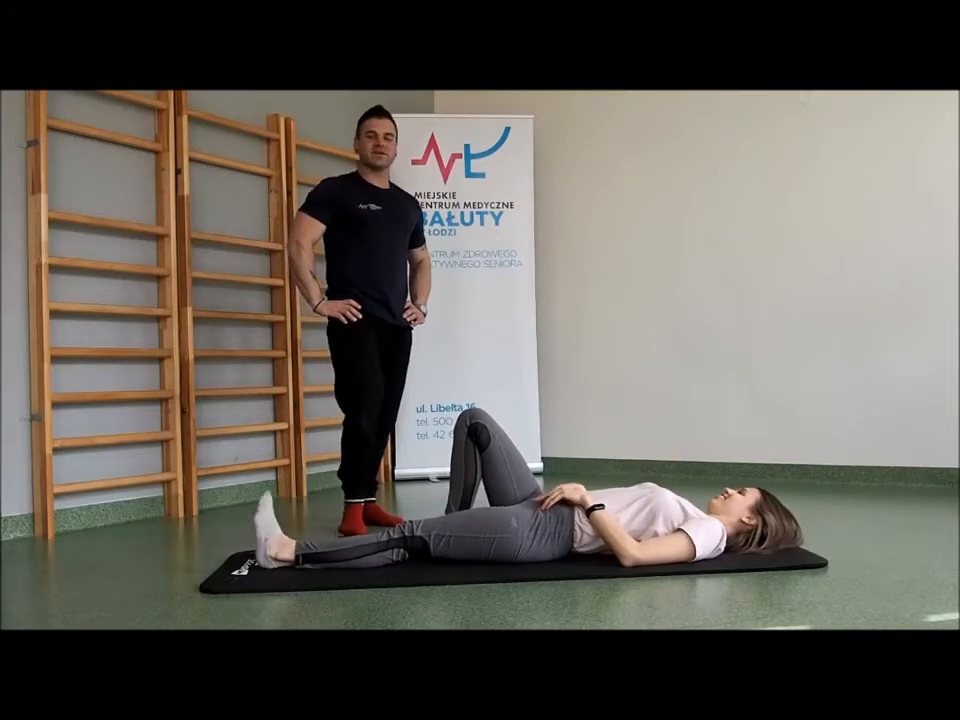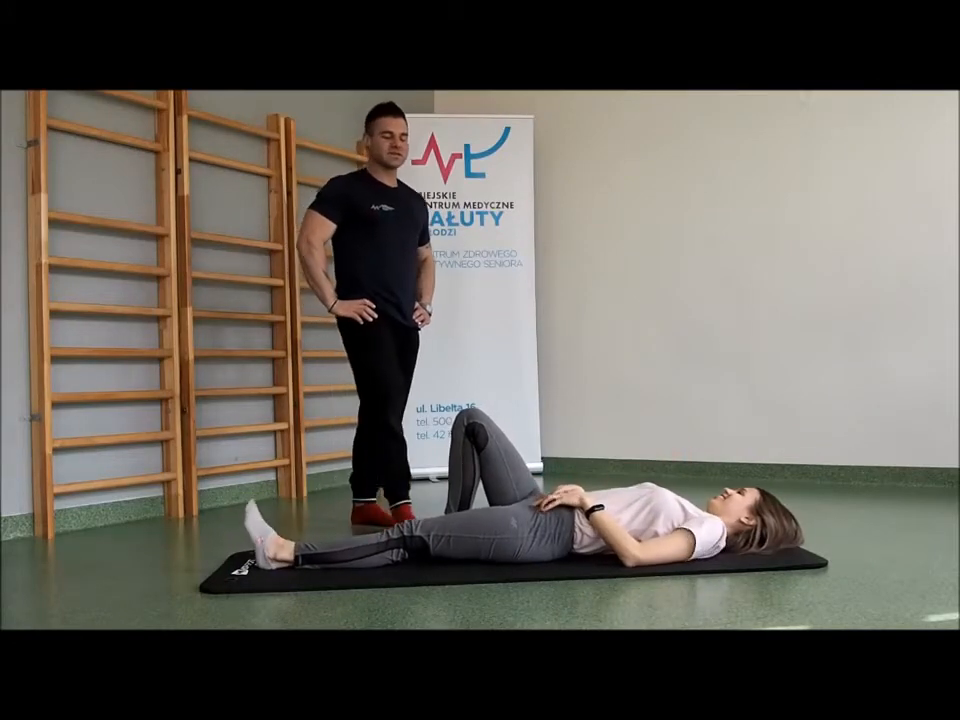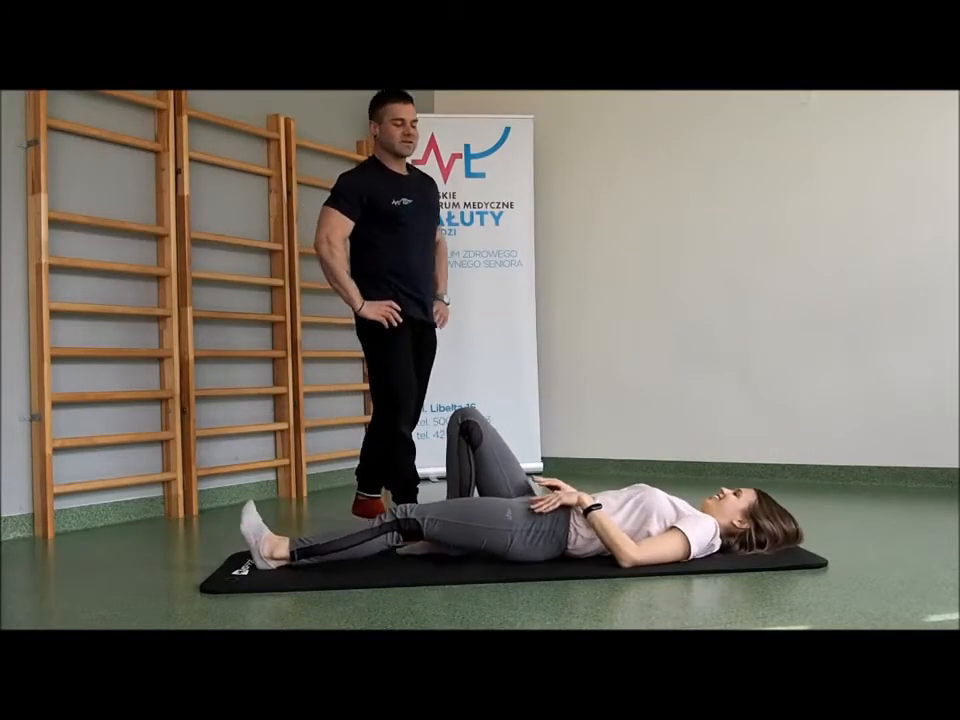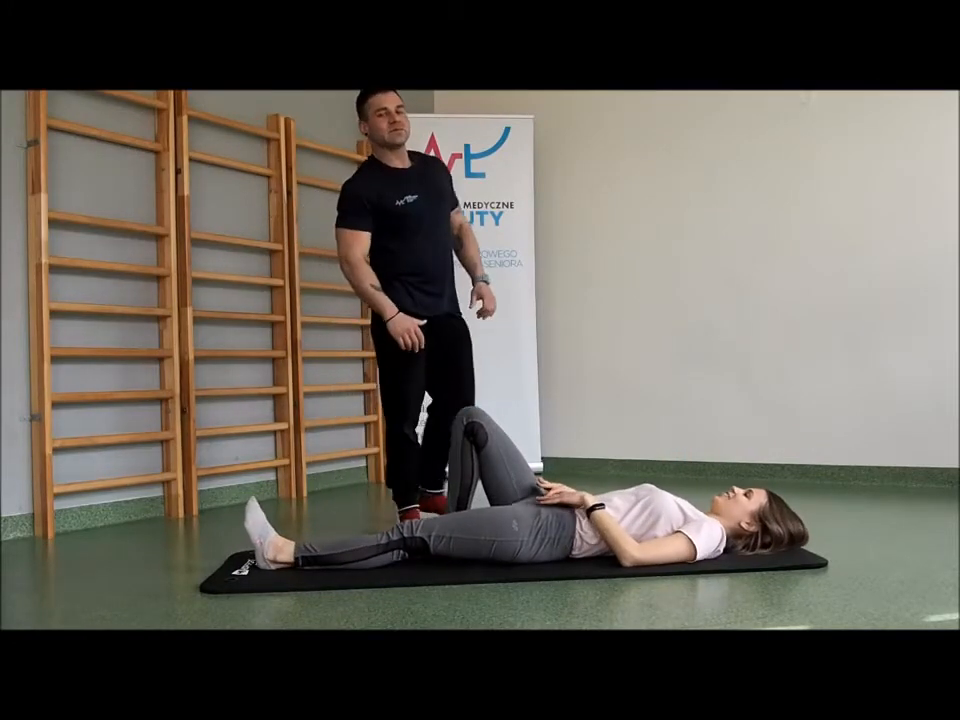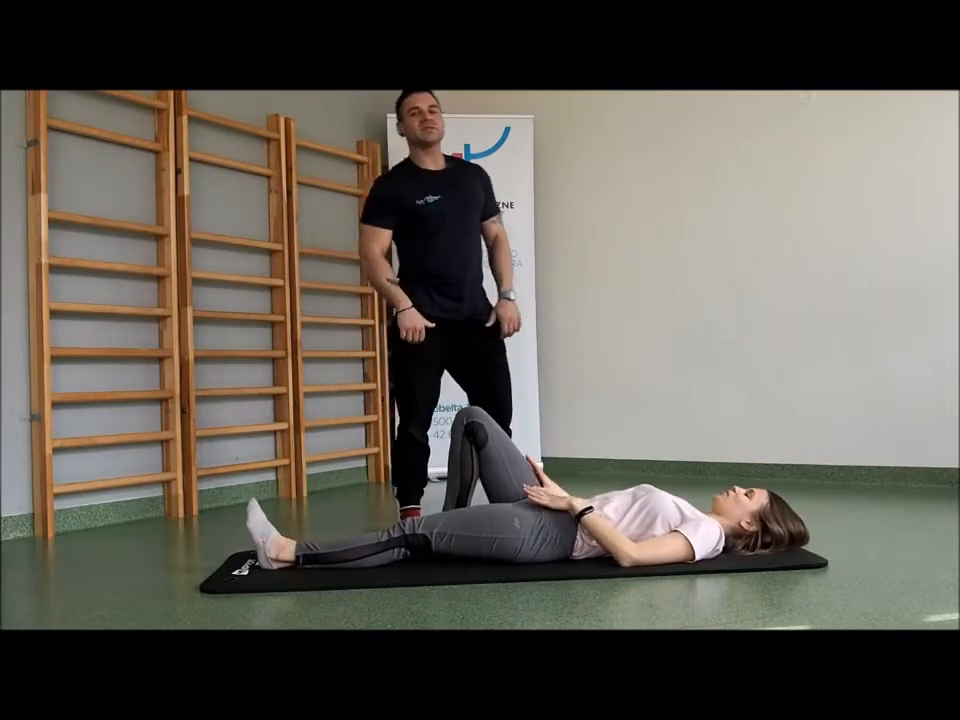
dt=0.4s
person 1, frame 1
left shoulder: (709, 537)
right shoulder: (690, 514)
left elbow: (633, 555)
left wrist: (587, 501)
right wrist: (578, 491)
left hip: (546, 534)
right hip: (545, 507)
left knee: (411, 536)
right knee: (473, 421)
left ankle: (289, 552)
right ankle: (454, 535)
person 1, frame 2
left shoulder: (709, 534)
right shoulder: (693, 517)
left elbow: (635, 555)
left wrist: (586, 502)
right wrist: (577, 496)
left hip: (545, 534)
right hip: (543, 507)
left knee: (410, 534)
right knee: (473, 423)
left ankle: (288, 554)
right ankle: (453, 536)
person 1, frame 3
left shoulder: (703, 534)
right shoulder: (686, 514)
left elbow: (631, 556)
left wrist: (582, 502)
right wrist: (571, 490)
left hip: (541, 532)
right hip: (542, 508)
left knee: (404, 518)
right knee: (466, 421)
left ankle: (282, 550)
right ankle: (449, 537)
person 1, frame 4
left shoulder: (709, 537)
right shoulder: (693, 517)
left elbow: (632, 555)
left wrist: (588, 501)
right wrist: (571, 493)
left hip: (547, 535)
right hip: (547, 509)
left knee: (410, 537)
right knee: (471, 421)
left ankle: (287, 554)
right ankle: (451, 530)
person 1, frame 5
left shoulder: (707, 536)
right shoulder: (689, 517)
left elbow: (630, 555)
left wrist: (575, 507)
right wrist: (560, 490)
left hip: (547, 535)
right hip: (552, 510)
left knee: (410, 534)
right knee: (470, 420)
left ankle: (290, 553)
right ankle: (450, 535)
person 2, frame 1
left shoulder: (408, 204)
right shoulder: (335, 191)
left elbow: (421, 260)
right elbow: (298, 245)
left wrist: (420, 304)
right wrist: (319, 301)
left hip: (397, 325)
right hip: (354, 320)
left knee: (385, 415)
right knee: (364, 408)
left ankle: (367, 500)
right ankle: (354, 506)
person 2, frame 2
left shoulder: (414, 201)
right shoulder: (344, 189)
left elbow: (424, 258)
right elbow: (308, 244)
left wrist: (425, 303)
right wrist: (333, 301)
left hip: (405, 323)
right hip: (366, 318)
left knee: (379, 413)
right knee: (387, 408)
left ankle: (364, 501)
right ankle: (402, 506)
person 2, frame 3
left shoulder: (426, 184)
right shoulder: (358, 182)
right elbow: (328, 243)
left wrist: (440, 295)
right wrist: (360, 303)
left hip: (422, 317)
right hip: (384, 315)
left knee: (404, 413)
right knee: (397, 411)
left ankle: (368, 495)
right ankle: (407, 508)
person 2, frame 4
left shoulder: (434, 169)
right shoulder: (362, 187)
left elbow: (459, 227)
right elbow: (352, 259)
left wrist: (480, 278)
right wrist: (390, 314)
left hip: (447, 312)
right hip: (403, 318)
left knee: (457, 406)
right knee: (403, 417)
left ankle: (432, 488)
right ankle: (408, 508)
person 2, frame 5
left shoulder: (474, 176)
right shoulder: (392, 186)
left elbow: (496, 238)
right elbow: (371, 254)
left wrist: (507, 295)
right wrist: (404, 307)
left hip: (476, 315)
right hip: (422, 321)
left knee: (497, 410)
right knee: (415, 420)
right ankle: (409, 508)
